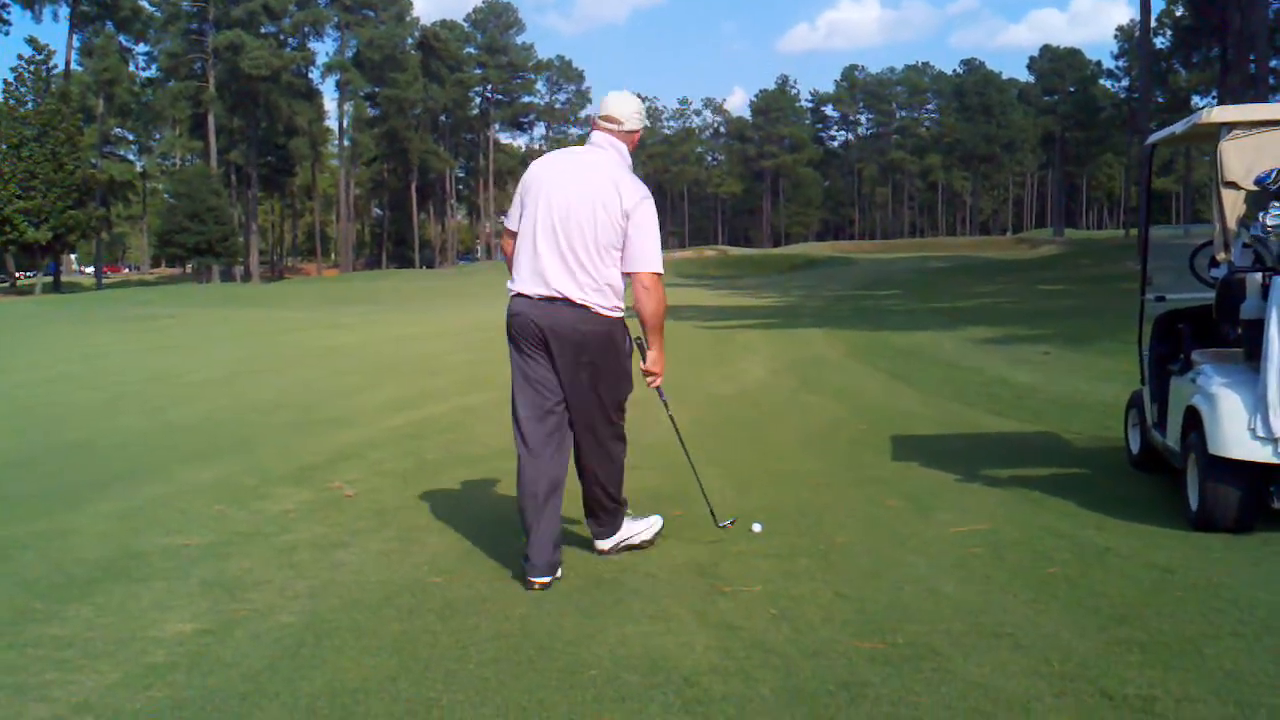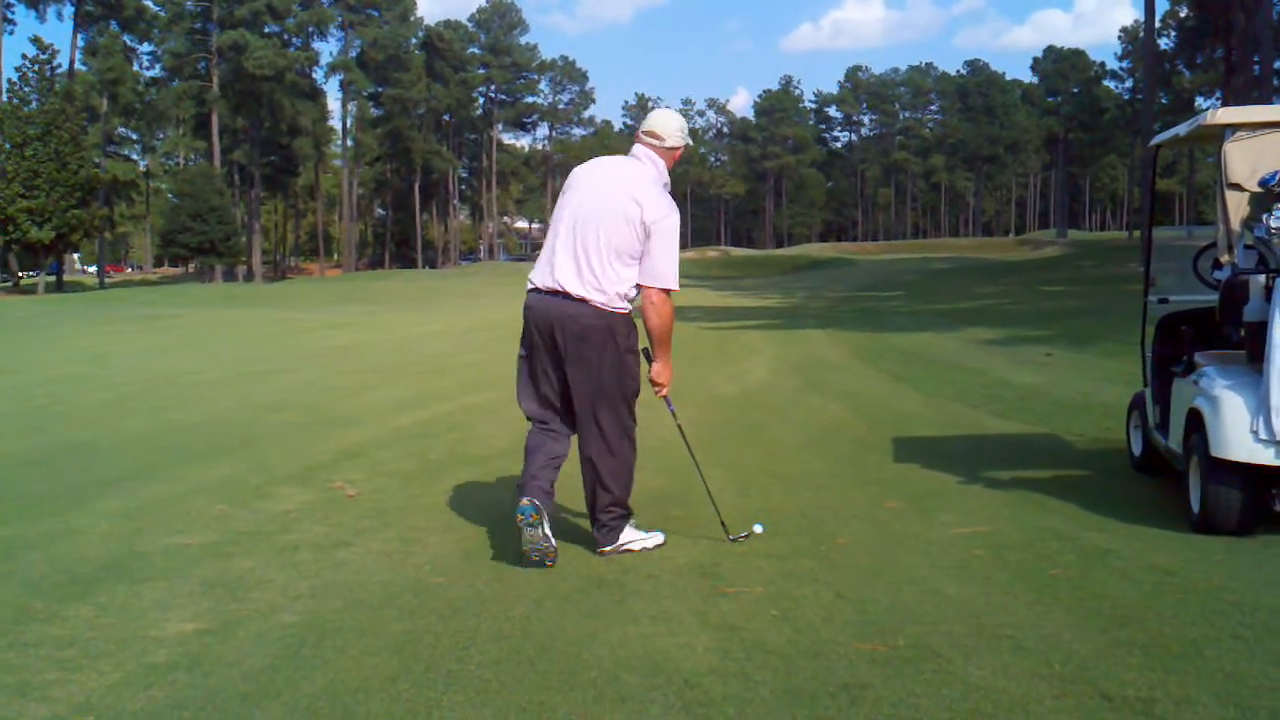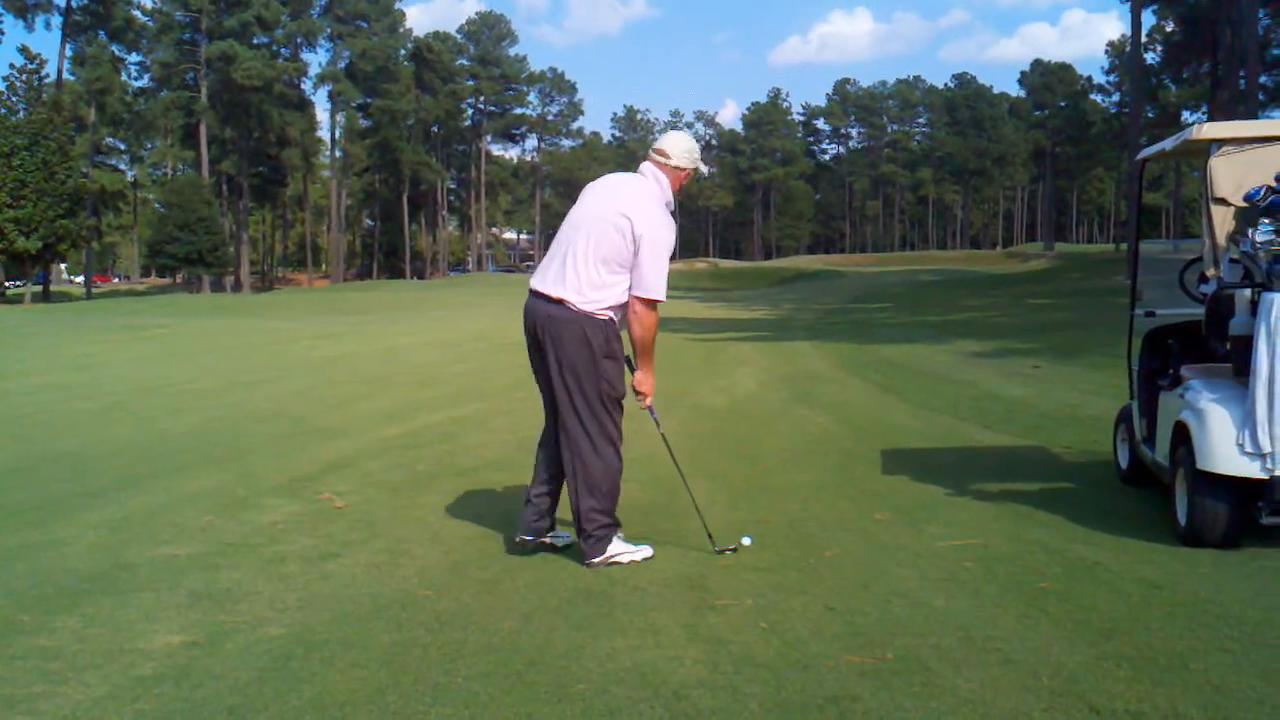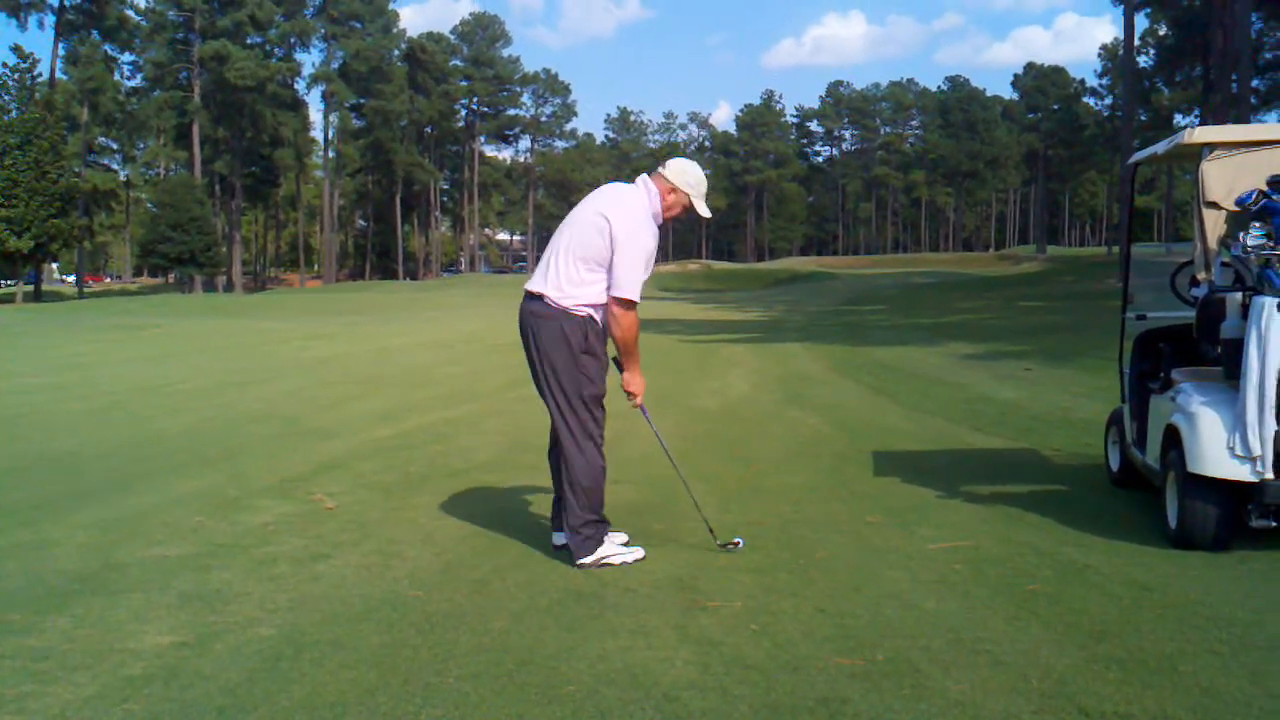
dt=0.3s
person 1, frame 1
left shoulder: (542, 166)
right shoulder: (633, 191)
left elbow: (509, 242)
right elbow: (646, 282)
right wrist: (655, 347)
left hip: (527, 314)
right hip: (592, 323)
left knee: (539, 437)
right knee: (600, 431)
left ankle: (541, 559)
right ankle: (609, 526)
person 1, frame 2
left shoulder: (586, 170)
right shoulder: (660, 205)
right elbow: (655, 295)
right wrist: (662, 359)
left hip: (541, 305)
right hip: (599, 319)
left knee: (549, 420)
right knee: (608, 429)
left ankle: (533, 502)
right ankle: (612, 529)
person 1, frame 3
left shoulder: (606, 184)
right shoulder: (657, 218)
right elbow: (642, 304)
right wrist: (645, 369)
left hip: (539, 307)
right hip: (582, 324)
left knee: (561, 424)
right knee: (594, 434)
left ankle: (537, 523)
right ankle: (598, 542)
person 1, frame 4
left shoulder: (613, 193)
right shoulder: (640, 223)
right elbow: (622, 306)
right wrist: (632, 369)
left hip: (539, 310)
right hip: (566, 323)
left knee: (569, 427)
right knee: (582, 432)
left ankle: (569, 524)
right ankle: (589, 543)
